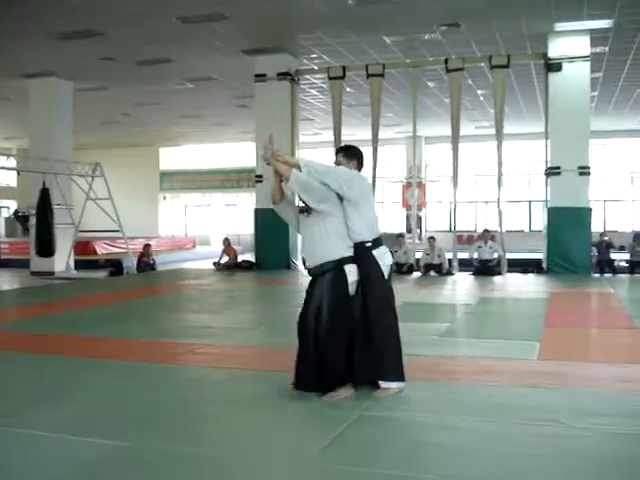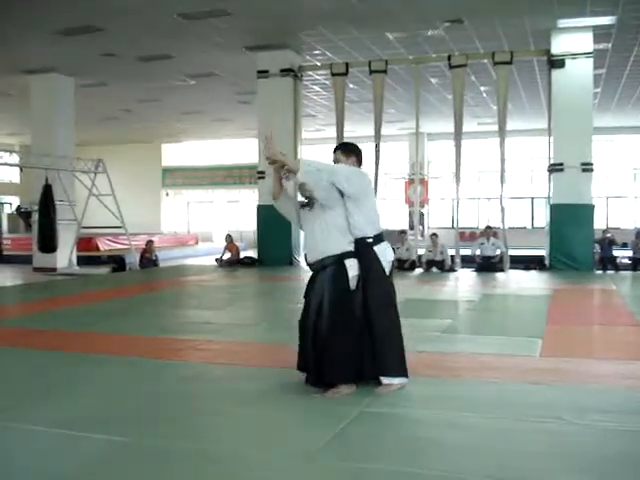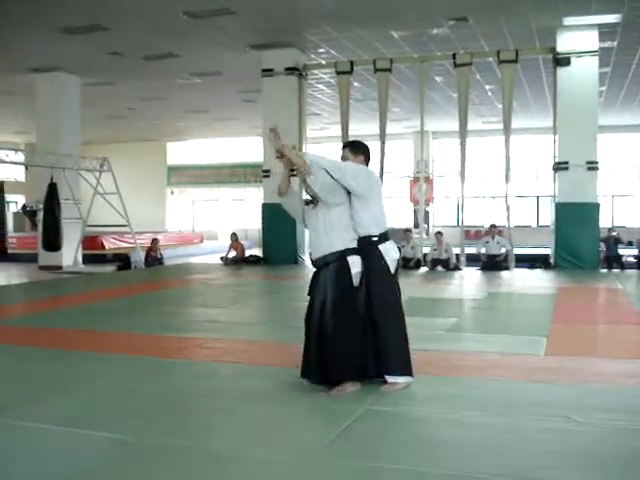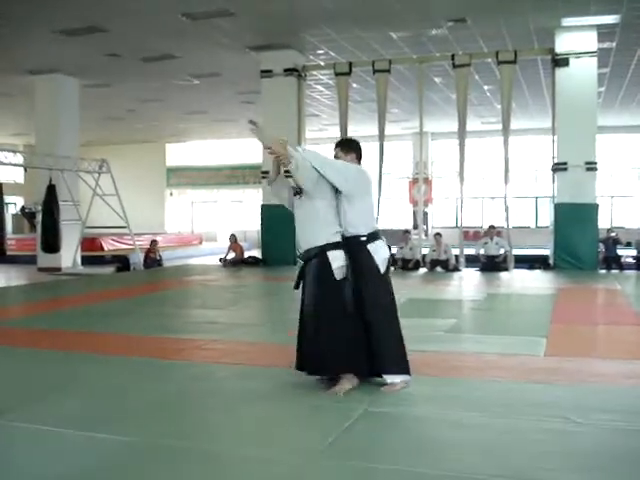
dt=0.5s
person 1, frame 1
left shoulder: (356, 182)
right shoulder: (344, 188)
left elbow: (321, 172)
right elbow: (321, 179)
left wrist: (287, 161)
left hip: (370, 257)
right hip: (356, 258)
left knee: (380, 317)
right knee: (358, 317)
left ankle: (392, 378)
right ankle: (364, 371)
person 1, frame 2
left shoulder: (356, 178)
right shoulder: (345, 184)
left elbow: (318, 169)
right elbow: (318, 176)
left wrist: (283, 160)
right wrist: (282, 162)
left hip: (371, 254)
right hip: (358, 253)
left knee: (382, 313)
right knee: (362, 313)
left ankle: (395, 374)
person 1, frame 3
left shoulder: (365, 176)
right shoulder: (352, 182)
left elbow: (327, 166)
left wrist: (286, 150)
left hip: (377, 253)
right hip: (363, 253)
left knee: (386, 313)
right knee: (366, 312)
left ankle: (399, 373)
person 1, frame 4
left shoulder: (355, 174)
right shoulder: (347, 178)
left elbow: (317, 160)
left wrist: (287, 151)
left hip: (368, 251)
right hip: (357, 251)
left knee: (380, 311)
right knee: (359, 310)
left ankle: (397, 374)
person 2, frame 1
left shoulder: (330, 201)
right shoulder: (302, 215)
left elbow: (300, 181)
right elbow: (279, 201)
left wrist: (275, 162)
right wrist: (276, 174)
left hip: (339, 274)
right hip: (320, 277)
left knee: (334, 329)
right knee: (311, 327)
left ankle: (344, 383)
right ankle: (320, 378)
person 2, frame 2
left shoulder: (330, 197)
right shoulder: (303, 210)
right elbow: (280, 198)
right wrist: (277, 171)
left hip: (340, 270)
right hip: (322, 272)
left knee: (338, 325)
right knee: (314, 324)
left ankle: (346, 380)
right ankle: (324, 375)
person 2, frame 3
left shoulder: (336, 195)
right shoulder: (307, 209)
left elbow: (312, 171)
right elbow: (285, 194)
right wrist: (287, 166)
left hip: (343, 265)
right hip: (326, 269)
left knee: (342, 323)
right knee: (319, 321)
left ankle: (351, 378)
right ankle: (329, 373)
person 2, frame 4
left shoulder: (319, 187)
right shoulder: (298, 196)
left elbow: (297, 161)
right elbow: (276, 181)
left wrist: (268, 142)
right wrist: (277, 160)
left hip: (328, 259)
right hip: (315, 262)
left knee: (332, 316)
right knee: (318, 317)
left ankle: (348, 374)
right ankle: (336, 371)
